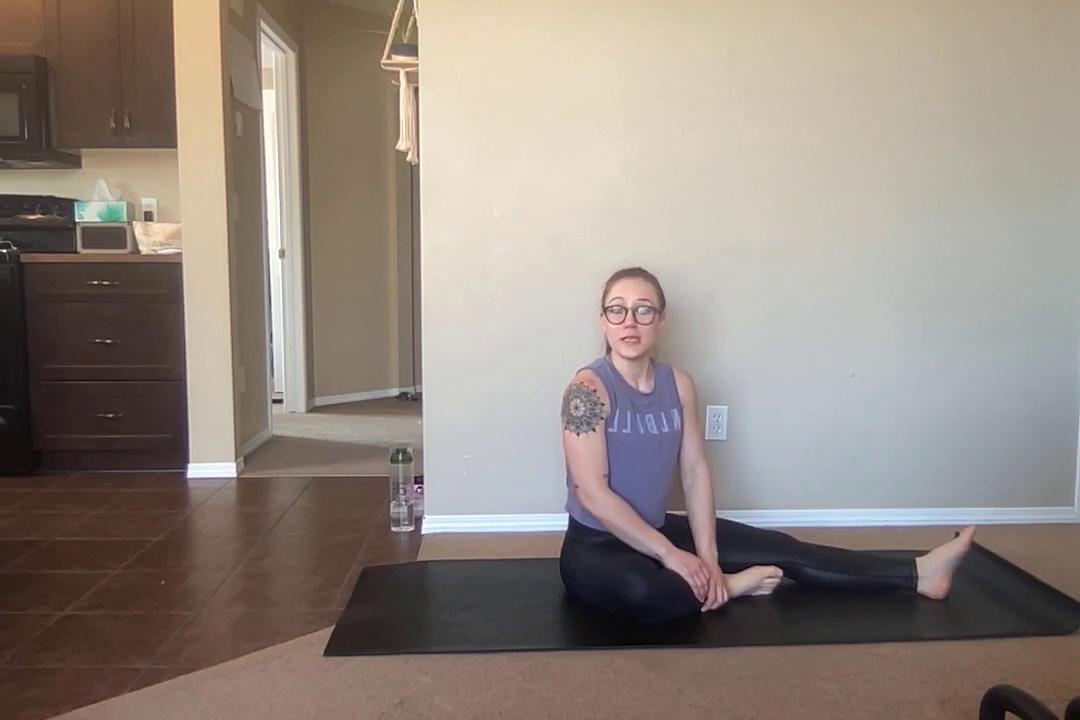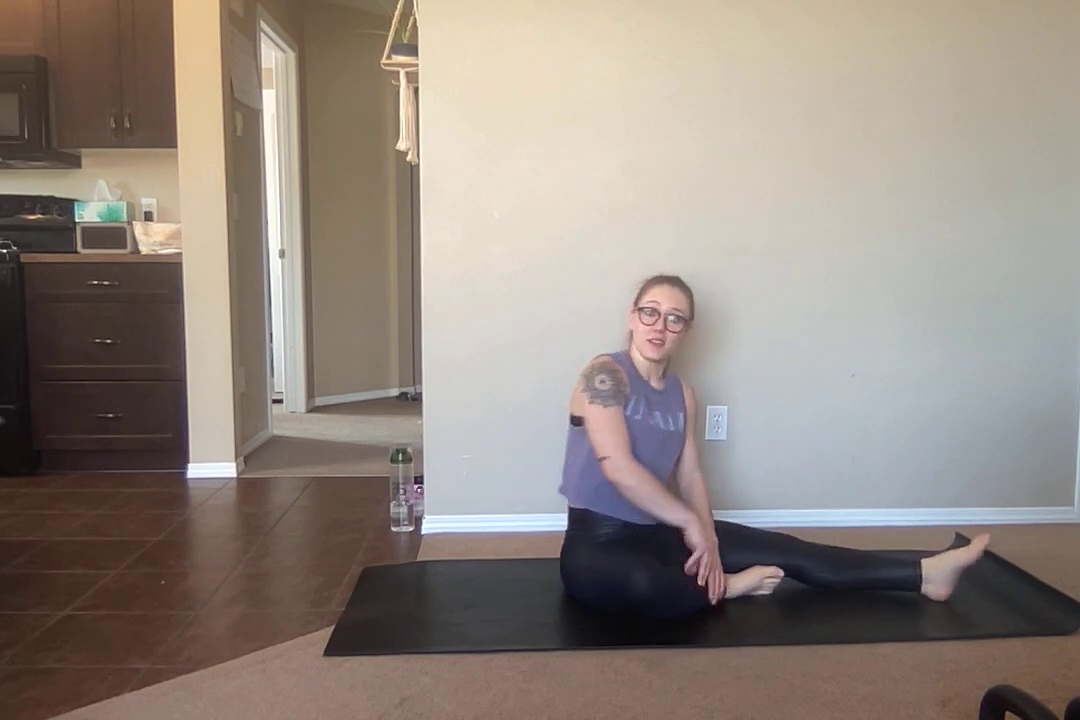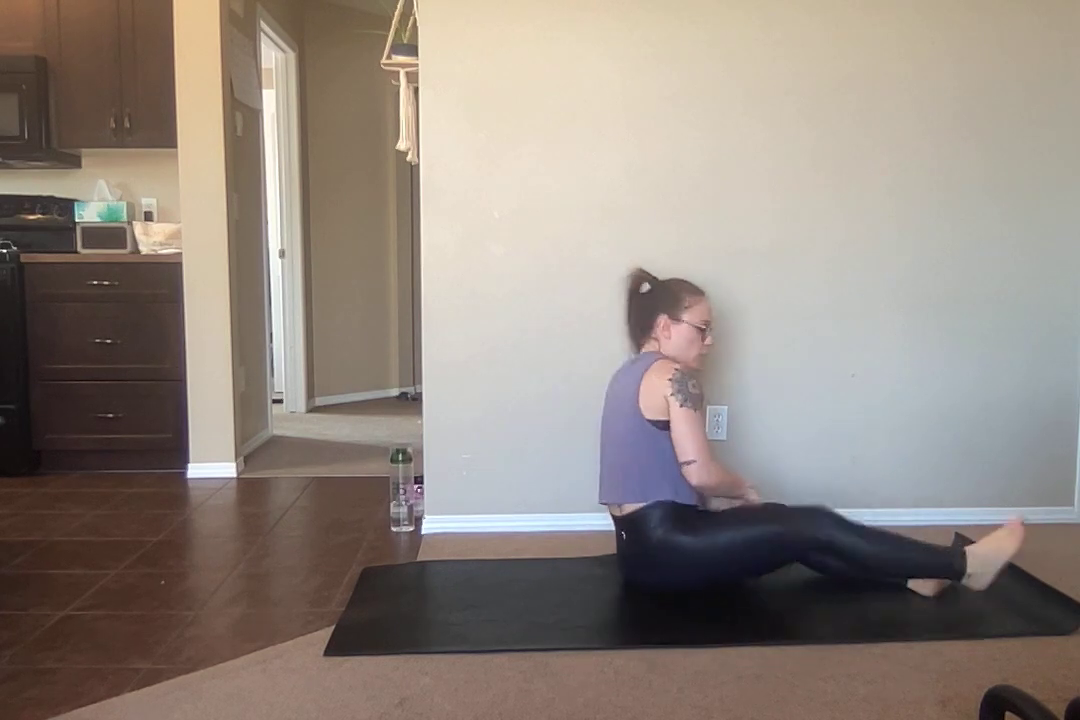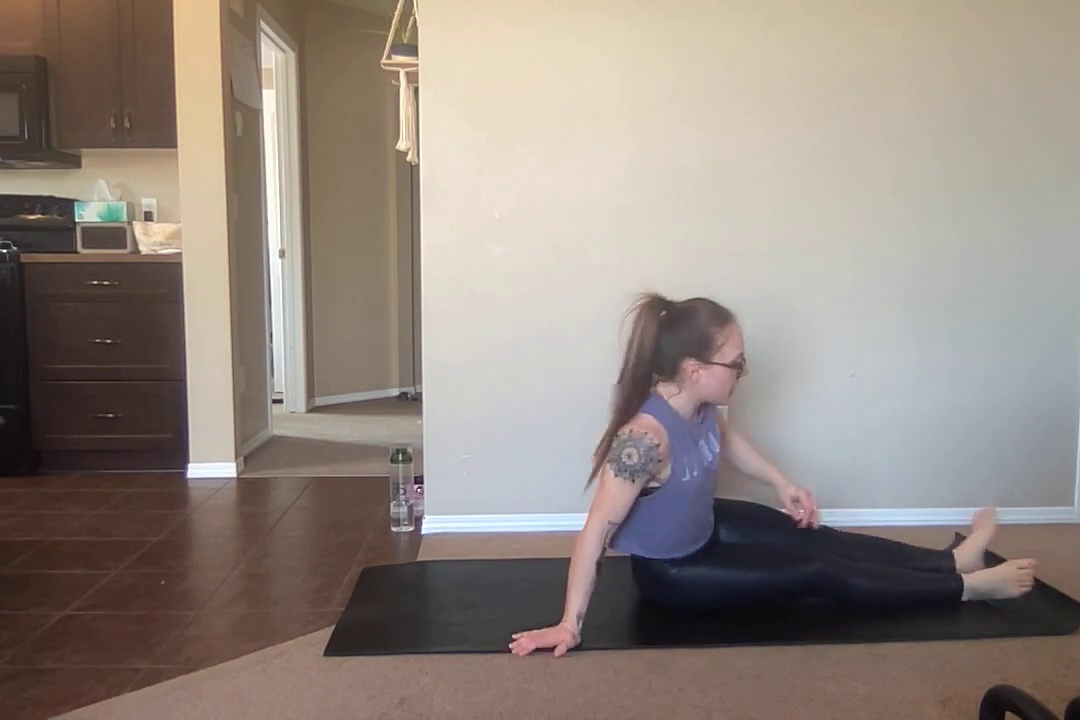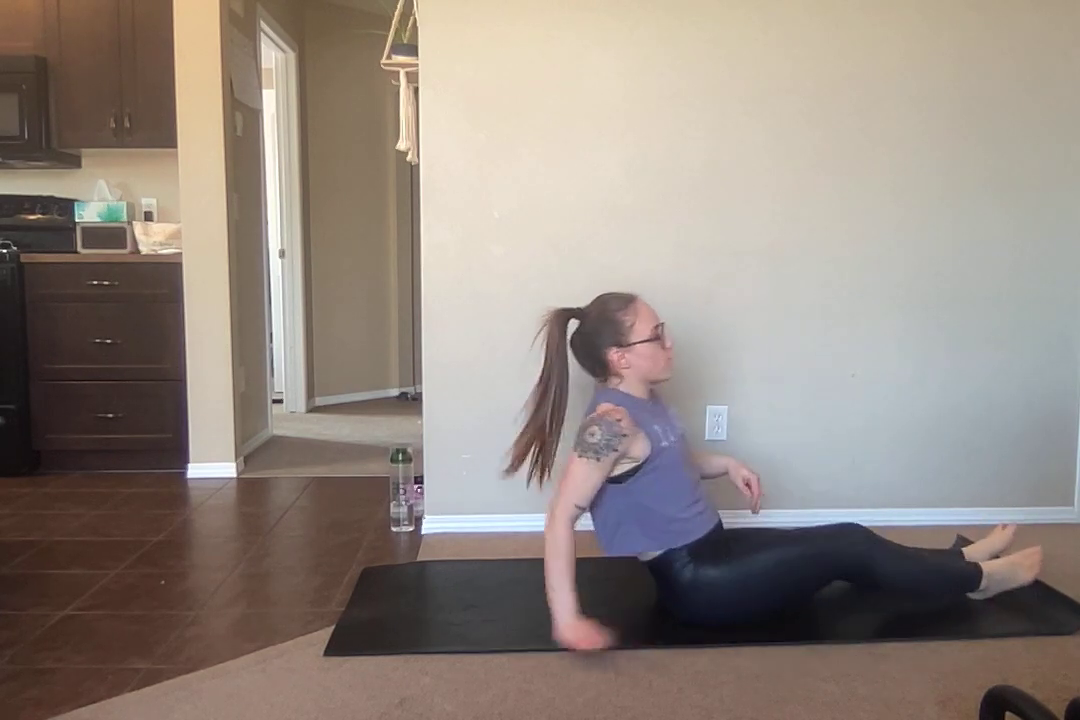
dt=0.7s
person 1, frame 1
left shoulder: (678, 384)
right shoulder: (588, 389)
left elbow: (695, 473)
right elbow: (593, 494)
left wrist: (707, 557)
right wrist: (670, 555)
left hip: (655, 530)
right hip: (596, 548)
left knee: (777, 548)
right knee: (641, 589)
left ankle: (918, 574)
right ankle: (726, 587)
person 1, frame 2
left shoulder: (682, 395)
right shoulder: (604, 375)
left elbow: (689, 477)
right elbow: (618, 469)
left wrist: (702, 534)
right wrist: (693, 525)
left hip: (651, 534)
right hip: (594, 547)
left knee: (777, 548)
right knee: (643, 588)
left ankle: (923, 575)
right ankle: (722, 586)
person 1, frame 3
left shoulder: (631, 374)
right shoulder: (674, 375)
right elbow: (698, 470)
left wrist: (728, 504)
right wrist: (745, 492)
left hip: (642, 544)
right hip: (667, 547)
left knee: (787, 527)
right knee: (816, 527)
left ankle: (910, 573)
right ankle: (964, 565)
person 1, frame 4
left shoulder: (697, 403)
right shoulder: (646, 437)
left elbow: (726, 440)
right elbow: (596, 533)
left wrist: (783, 482)
right wrist: (569, 624)
left hip: (707, 527)
right hip: (672, 574)
left knee: (819, 537)
right knee: (821, 573)
left ankle: (951, 561)
right ankle: (963, 589)
person 1, frame 5
left shoulder: (642, 402)
right shoulder: (610, 422)
right elbow: (560, 518)
left wrist: (726, 465)
right wrist: (567, 618)
left hip: (708, 549)
right hip: (696, 583)
left knee: (843, 546)
right knee: (851, 546)
left ankle: (960, 560)
right ankle: (978, 578)
